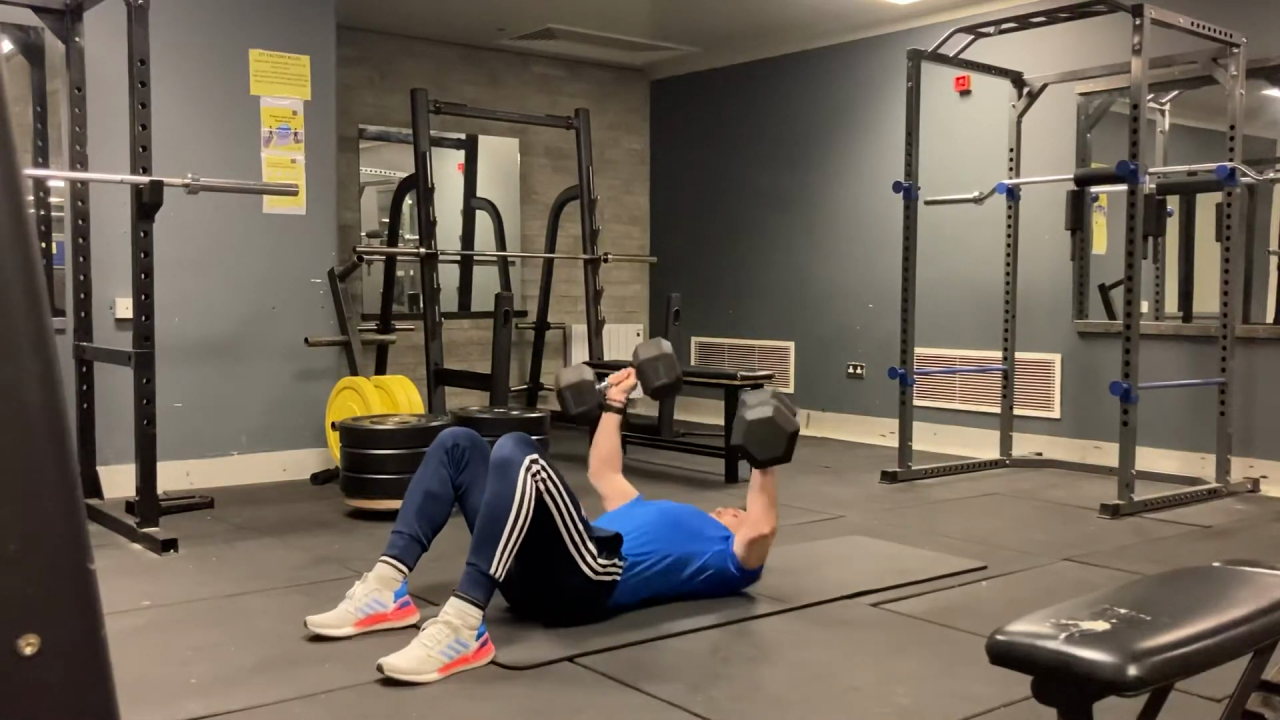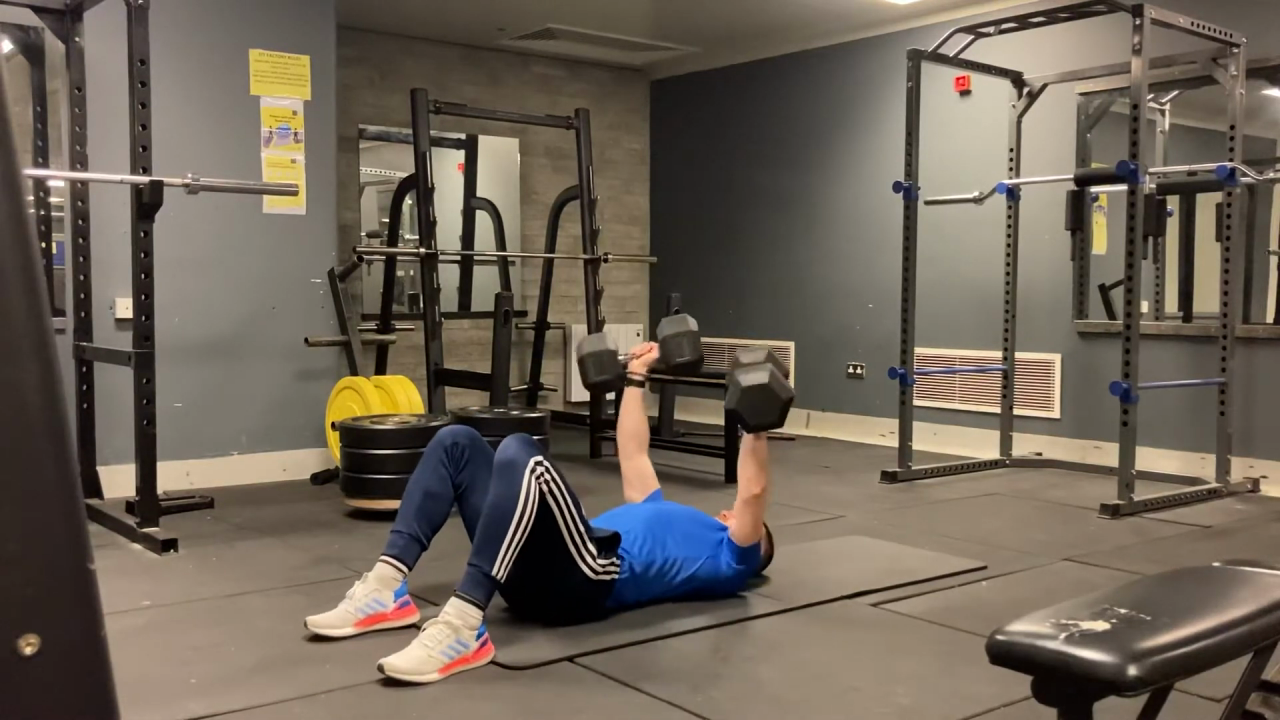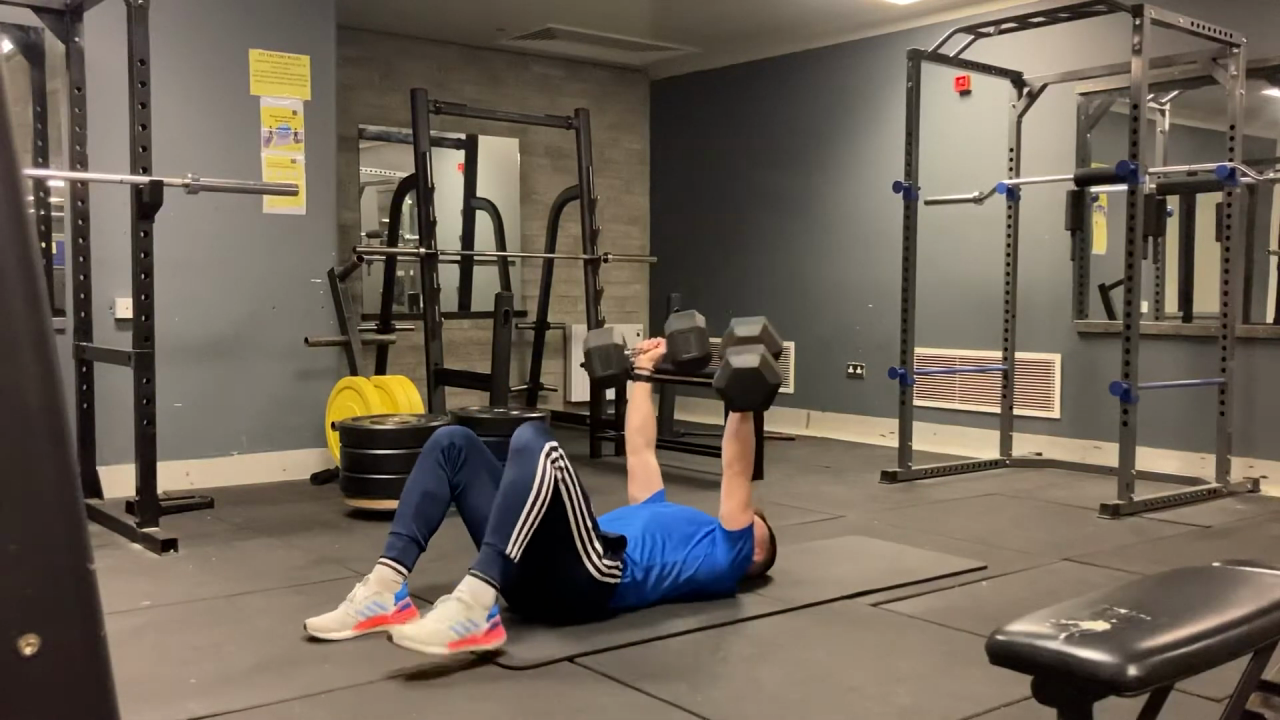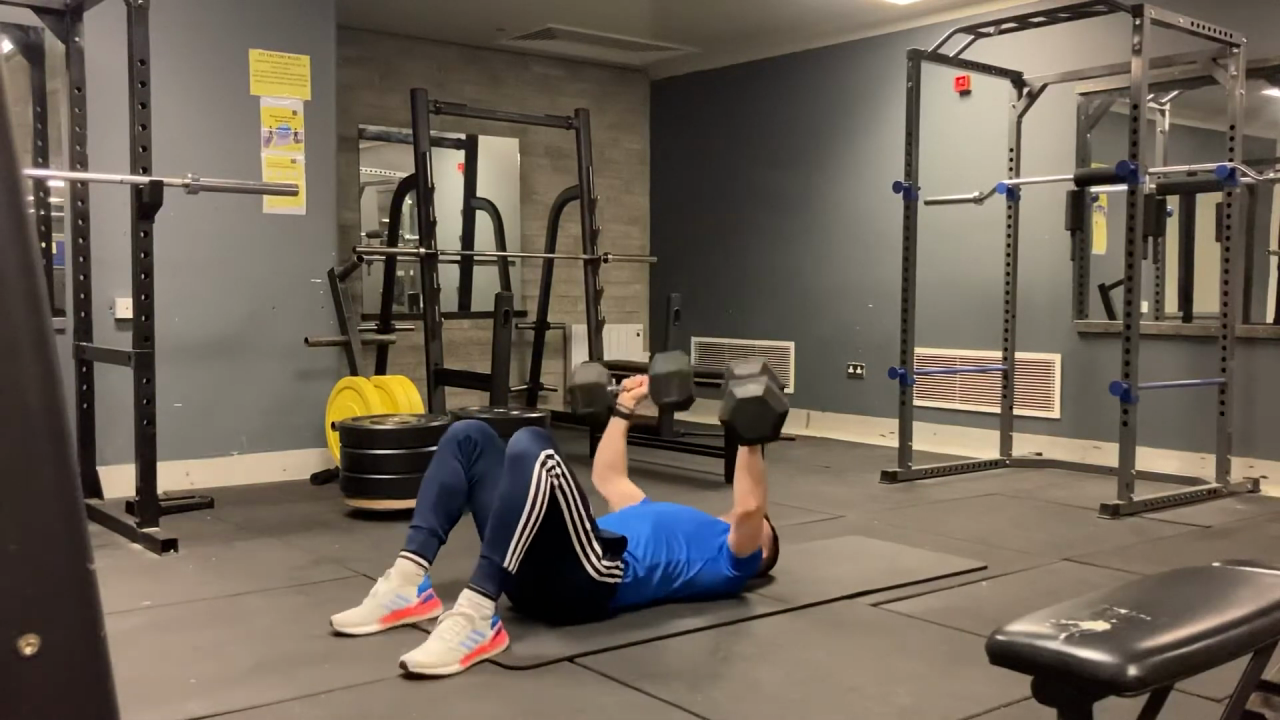
dt=0.4s
person 1, frame 1
left shoulder: (730, 560)
right shoulder: (664, 522)
left elbow: (762, 531)
right elbow: (604, 477)
left wrist: (763, 461)
right wrist: (614, 404)
left hip: (591, 579)
right hip: (537, 570)
left knee: (517, 452)
right knee: (457, 444)
left ankle: (462, 626)
right ankle: (387, 589)
person 1, frame 2
left shoulder: (728, 561)
right shoulder: (666, 517)
left elbow: (752, 494)
right elbow: (633, 456)
right wrist: (635, 378)
left hip: (589, 576)
right hip: (534, 572)
left knee: (520, 454)
right knee: (455, 442)
left ankle: (463, 627)
right ankle: (388, 590)
person 1, frame 3
left shoulder: (725, 559)
right shoulder: (665, 514)
left elbow: (737, 477)
right elbow: (640, 452)
right wrist: (642, 372)
left hip: (590, 579)
right hip: (533, 574)
left knee: (535, 442)
right knee: (452, 443)
left ankle: (475, 606)
right ankle: (386, 592)
person 1, frame 4
left shoulder: (730, 561)
right shoulder: (669, 521)
left elbow: (750, 512)
right elbow: (607, 479)
right wrist: (625, 407)
left hip: (591, 578)
right hip: (537, 572)
left knee: (533, 447)
right knee: (468, 437)
left ankle: (476, 619)
right ankle: (409, 586)
